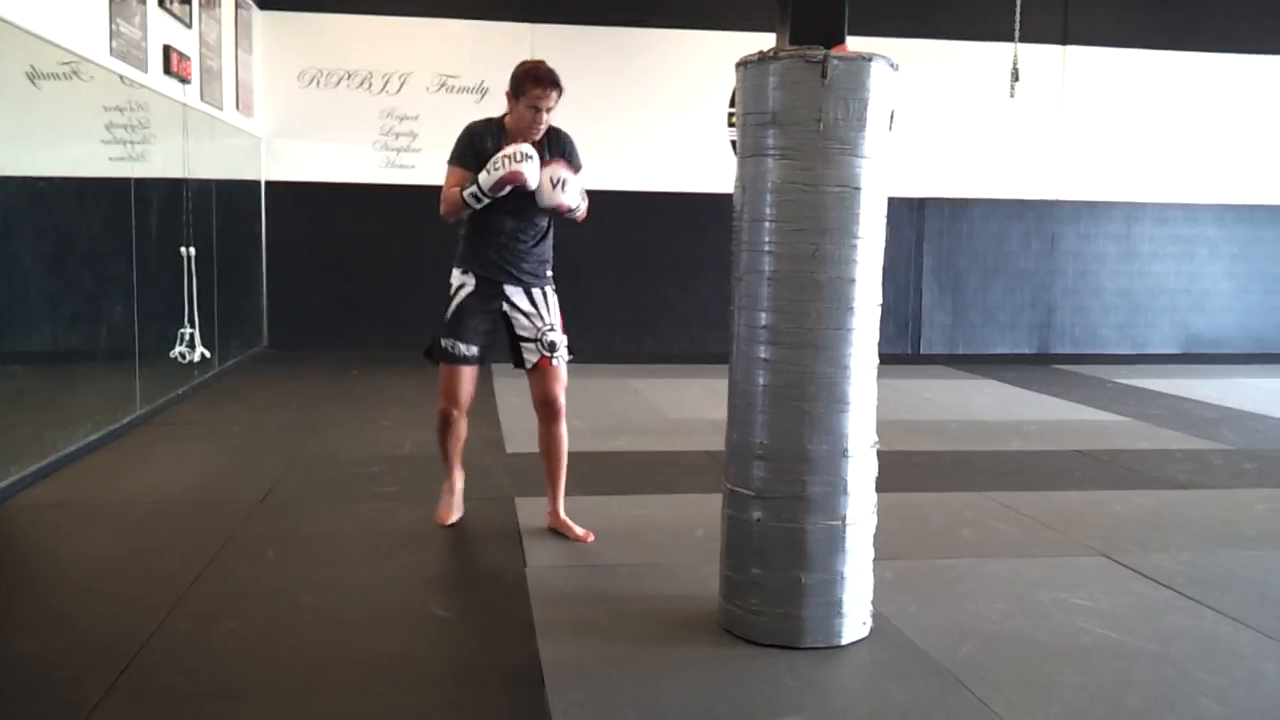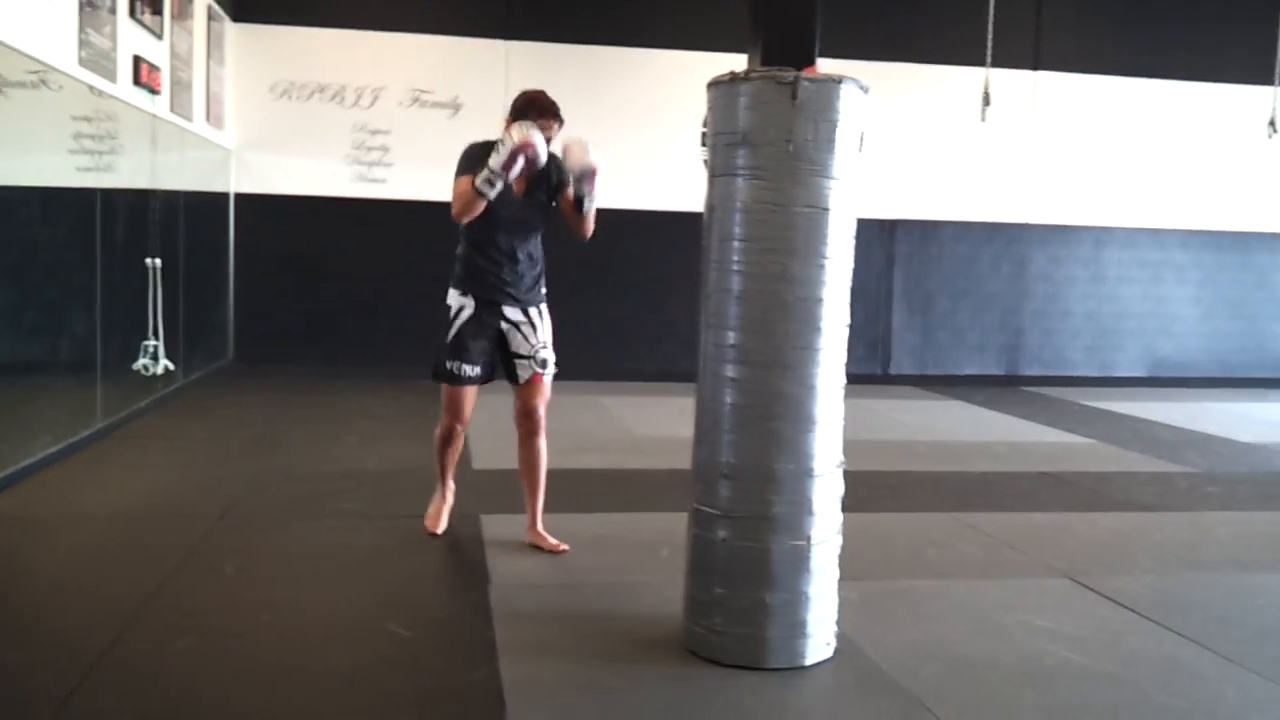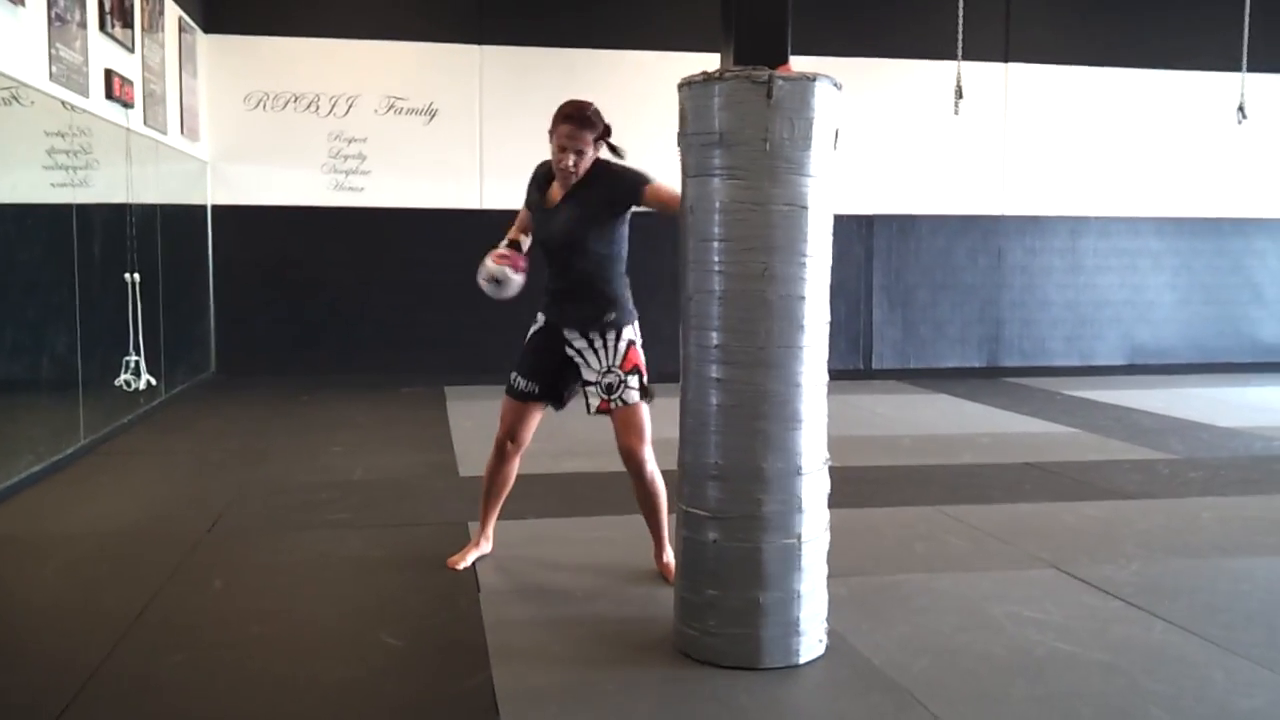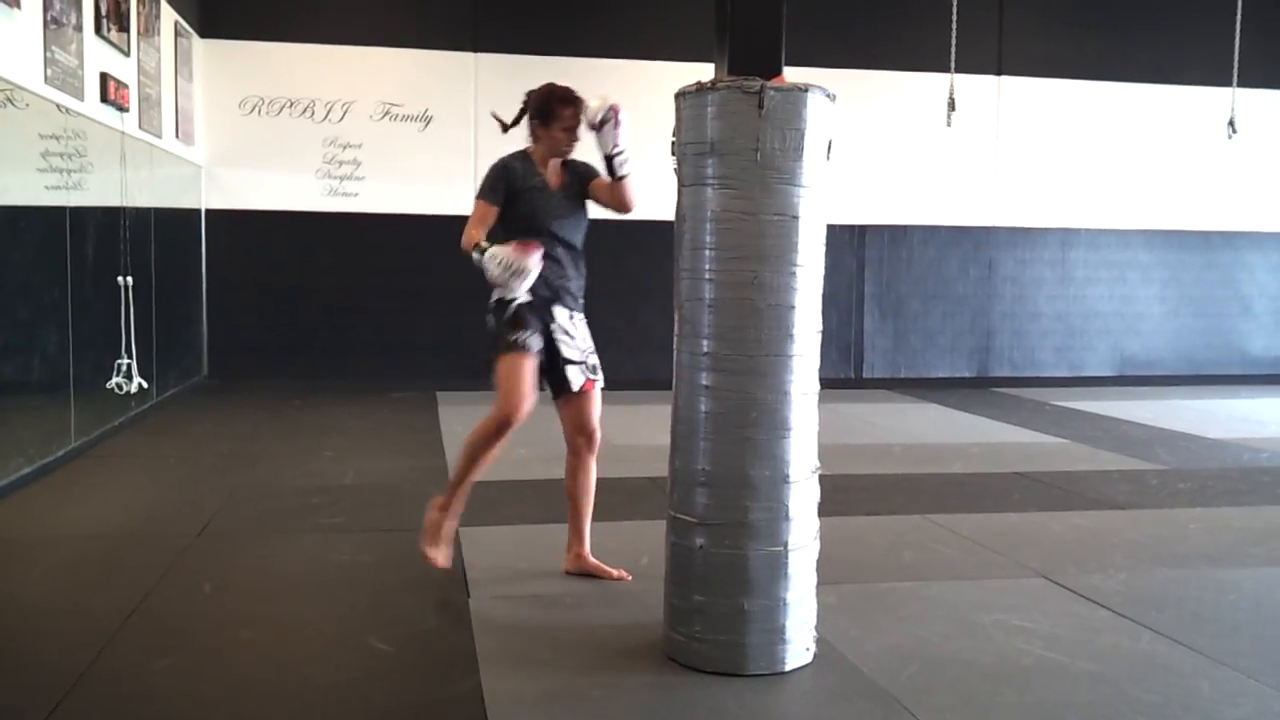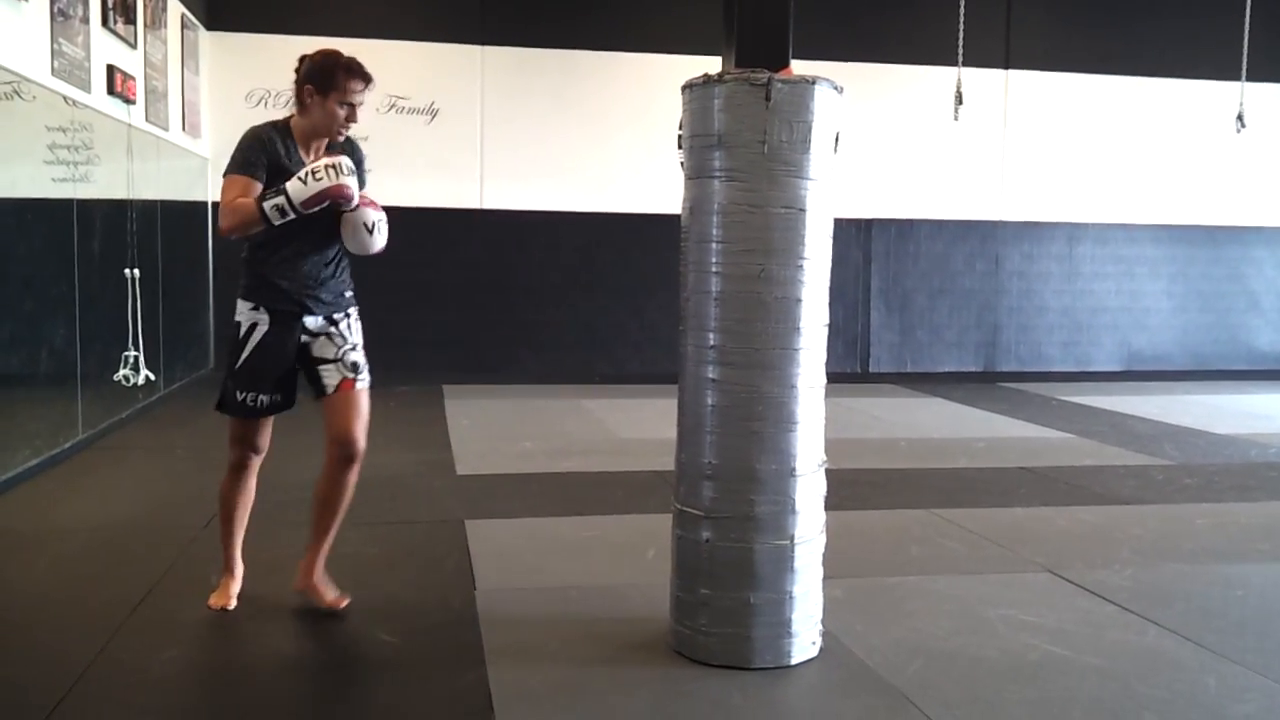
dt=1s
person 1, frame 1
left shoulder: (560, 145)
right shoulder: (477, 137)
left elbow: (580, 210)
right elbow: (448, 208)
left wrist: (569, 199)
right wrist: (490, 183)
left hip: (533, 283)
right hip: (476, 280)
left knee: (552, 402)
right knee: (452, 401)
left ankle: (556, 511)
right ankle: (452, 481)
person 1, frame 2
left shoulder: (551, 166)
right shoulder: (479, 154)
left elbow: (583, 230)
right elbow: (461, 213)
left wrist: (586, 181)
right wrist: (505, 161)
left hip: (527, 304)
right hip: (474, 301)
left knee: (533, 417)
right knee: (455, 416)
left ankle: (534, 524)
right ankle: (444, 491)
person 1, frame 3
left shoulder: (615, 180)
right shoulder: (542, 177)
left elbow: (678, 202)
right elbow: (523, 228)
right wrist: (510, 246)
left hip: (607, 328)
right hip: (554, 324)
left knee: (636, 453)
right knee: (510, 438)
left ankle: (664, 552)
right ankle: (484, 536)
person 1, frame 4
left shoulder: (579, 171)
right shoulder: (509, 169)
left elbow: (625, 204)
right elbow: (472, 235)
left wrist: (612, 147)
right wrist: (491, 257)
left hip: (568, 309)
right hip: (522, 300)
left knee: (587, 434)
right knee: (514, 406)
left ankle: (579, 552)
right ankle: (447, 510)
person 1, frame 5
left shoulder: (349, 154)
right shoulder: (262, 143)
right elbow: (230, 220)
right wrist: (299, 193)
left hip: (333, 311)
right hip: (267, 313)
left knee: (349, 445)
right knee: (248, 451)
left ankle: (312, 569)
right ankle: (231, 570)
